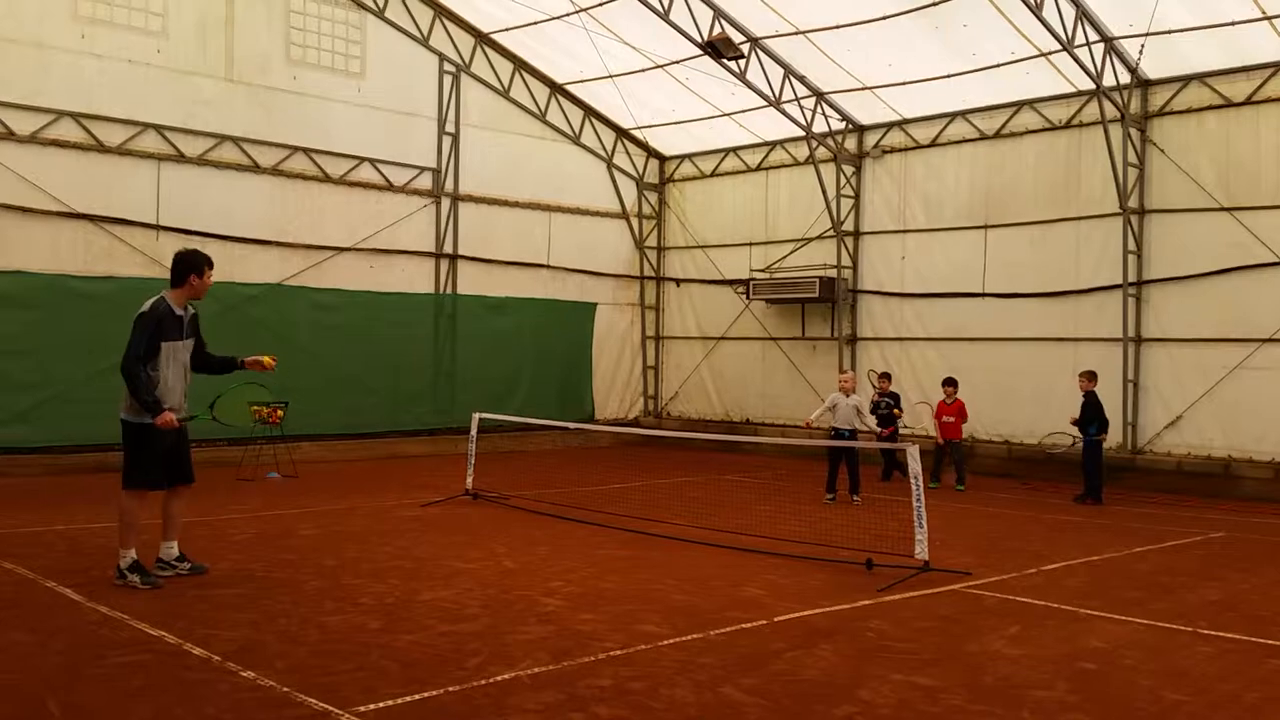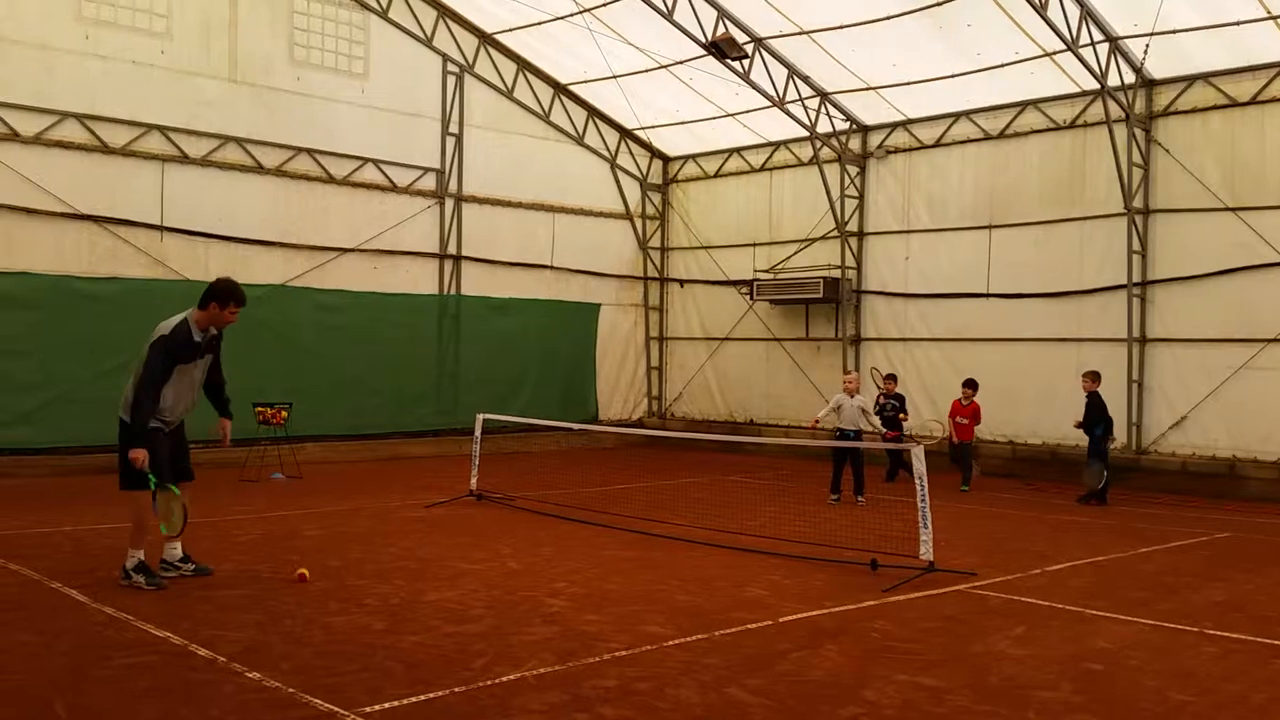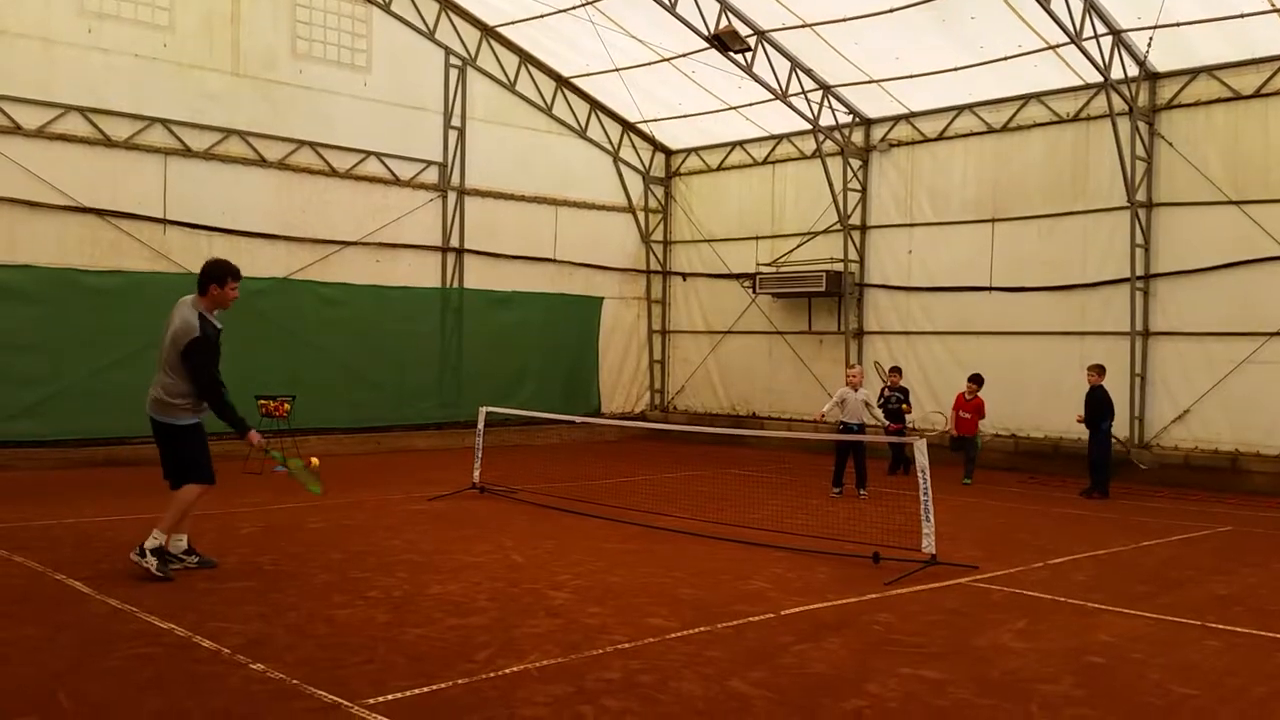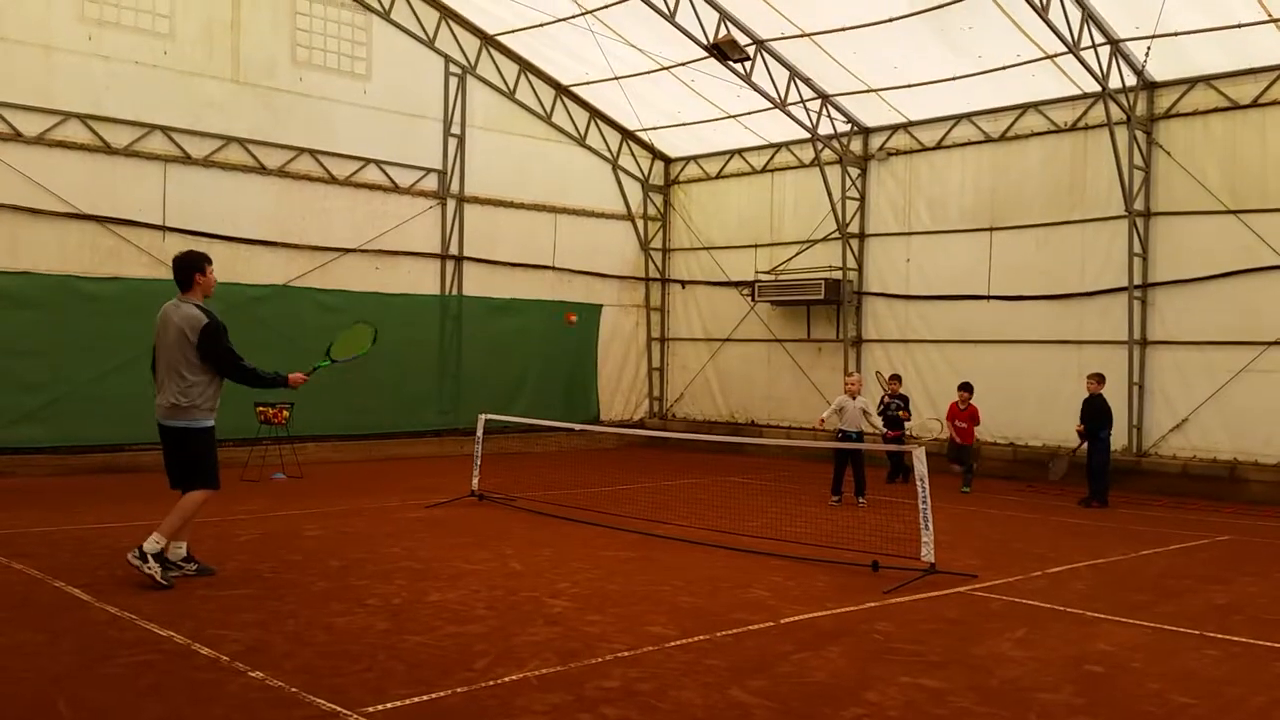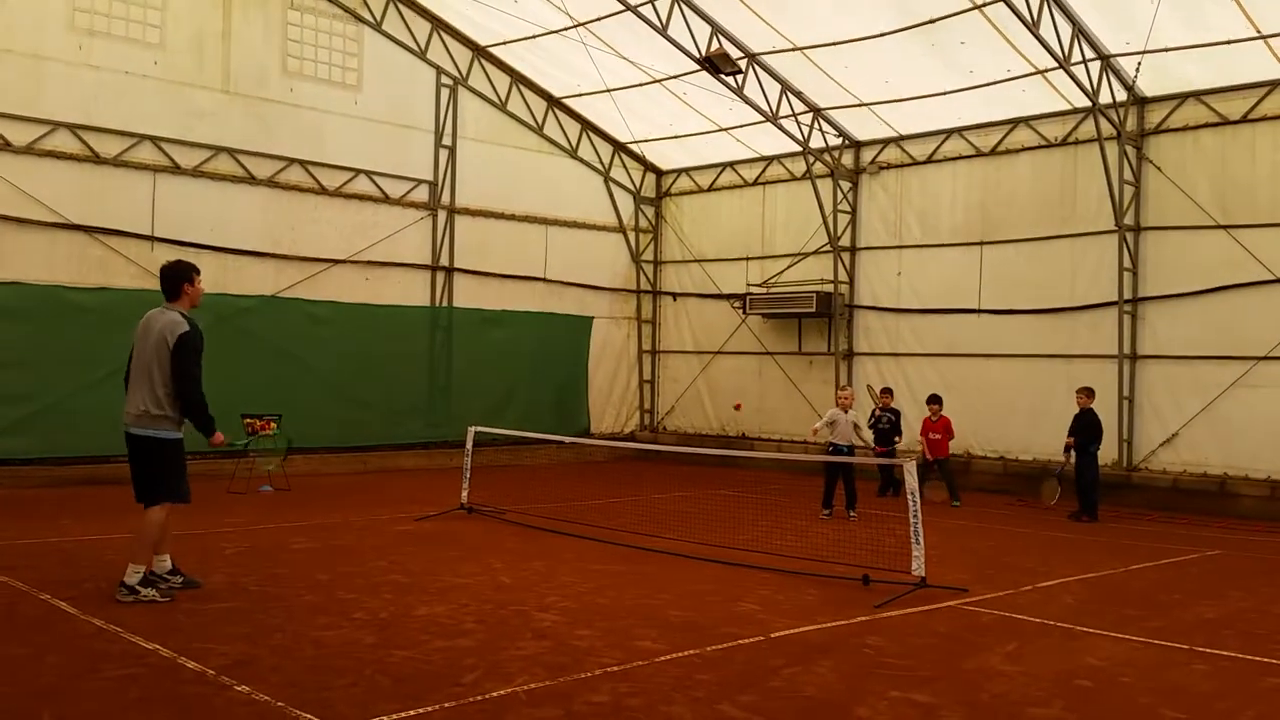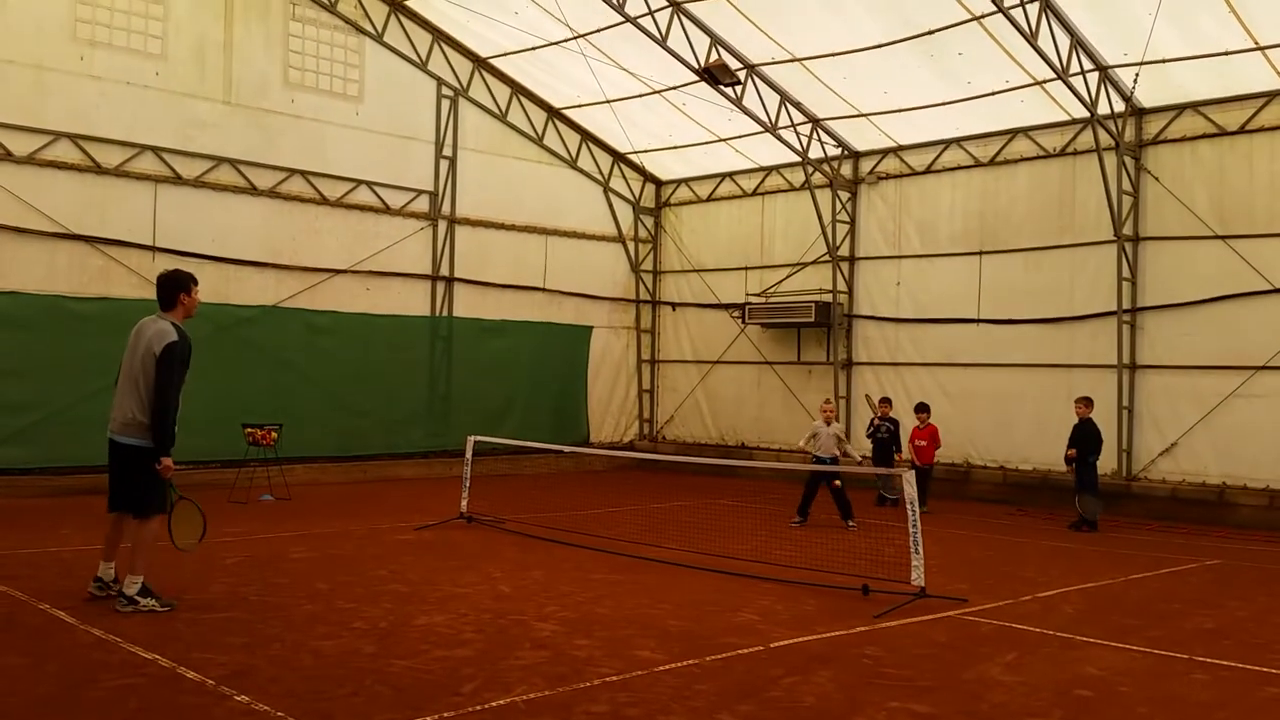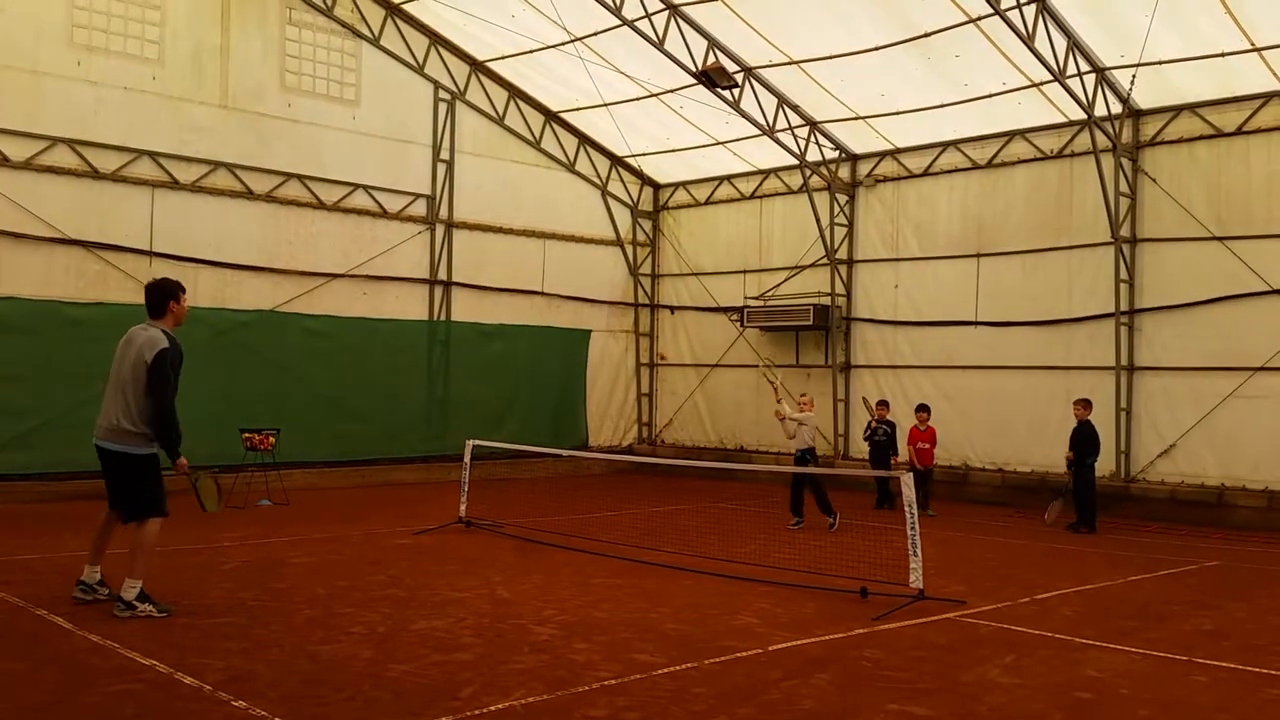
dt=0.4s
person 1, frame 1
left shoulder: (189, 315)
right shoulder: (153, 314)
left elbow: (198, 360)
right elbow: (130, 367)
left wrist: (241, 362)
right wrist: (155, 410)
left hip: (172, 417)
right hip: (145, 419)
left knee: (180, 484)
right knee: (137, 488)
left ankle: (169, 556)
right ankle: (126, 563)
person 1, frame 2
left shoulder: (212, 333)
right shoulder: (172, 337)
left elbow: (213, 376)
right elbow: (146, 388)
left wrist: (225, 414)
right wrist: (139, 442)
left hip: (172, 422)
right hip: (144, 423)
left knee: (180, 484)
right knee: (146, 490)
left ankle: (173, 557)
right ankle: (133, 564)
person 1, frame 3
left shoulder: (187, 303)
right shoulder: (201, 333)
right elbow: (212, 390)
right wrist: (244, 430)
left hip: (174, 409)
right hip: (177, 415)
left knee: (189, 480)
right knee: (199, 481)
left ankle: (178, 548)
right ankle: (151, 547)
person 1, frame 4
left shoulder: (166, 312)
right shoulder: (205, 323)
left elbow: (157, 364)
right elbow: (237, 369)
right wrist: (284, 380)
left hip: (169, 415)
right hip: (192, 419)
left knee: (191, 488)
right knee: (201, 489)
left ankle: (177, 556)
right ankle: (148, 550)
person 1, frame 5
left shoulder: (149, 320)
right shoulder: (186, 330)
left elbow: (131, 375)
right elbow: (189, 390)
right wrist: (210, 430)
left hip: (136, 425)
right hip: (160, 429)
left knee: (159, 501)
right knee: (161, 503)
left ankle: (162, 569)
right ankle: (133, 581)
person 1, frame 6
left shoulder: (143, 326)
right shoulder: (175, 341)
right elbow: (165, 400)
right wrist: (164, 450)
left hip: (119, 432)
right hip: (143, 439)
left knee: (123, 509)
right knee: (151, 513)
left ankle: (105, 577)
right ankle: (132, 591)
person 1, frame 7
left shoulder: (133, 335)
right shoulder: (166, 348)
right elbow: (163, 407)
right wrist: (175, 453)
left hip: (108, 438)
right hip: (135, 445)
left knee: (116, 510)
right knee: (151, 517)
left ankle: (89, 581)
right ankle: (130, 596)
